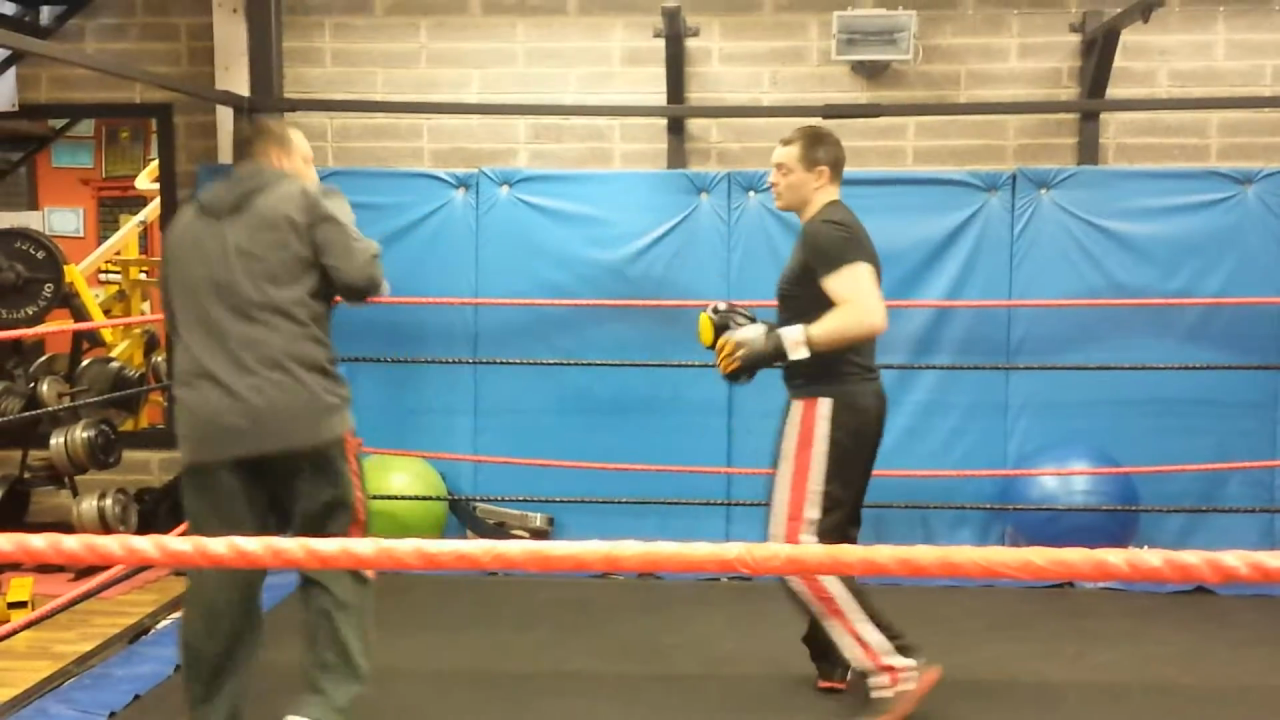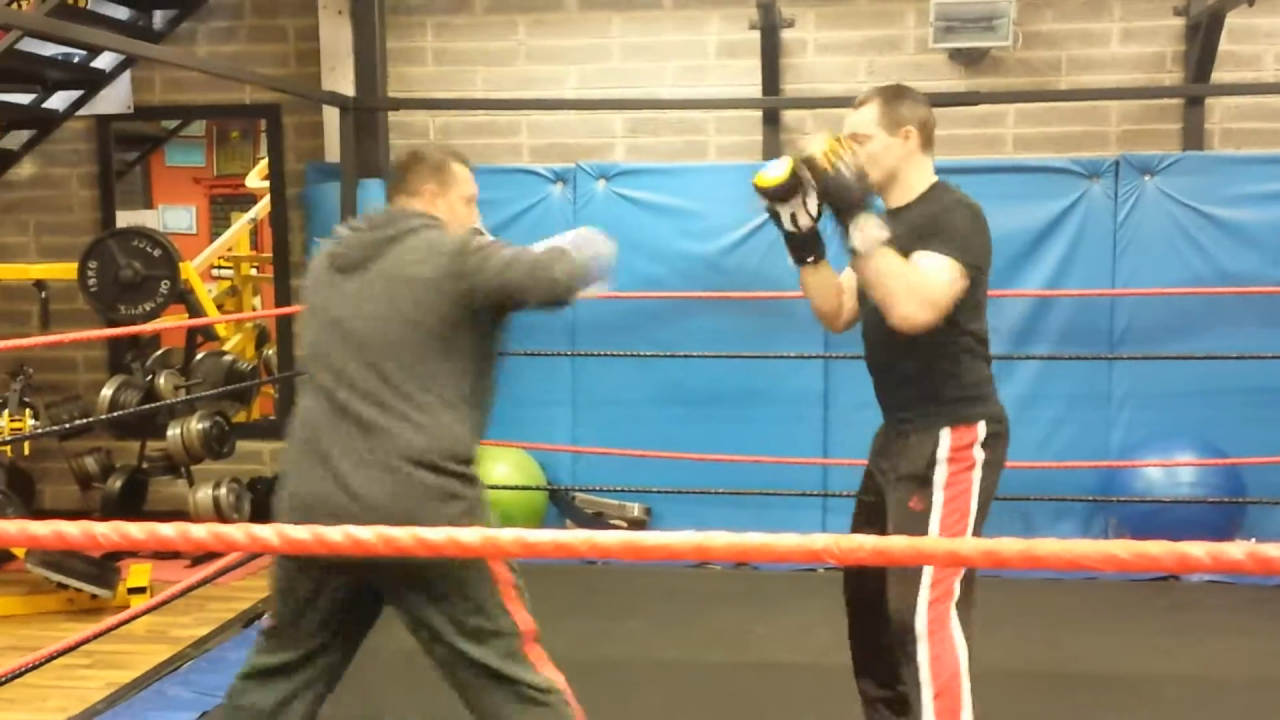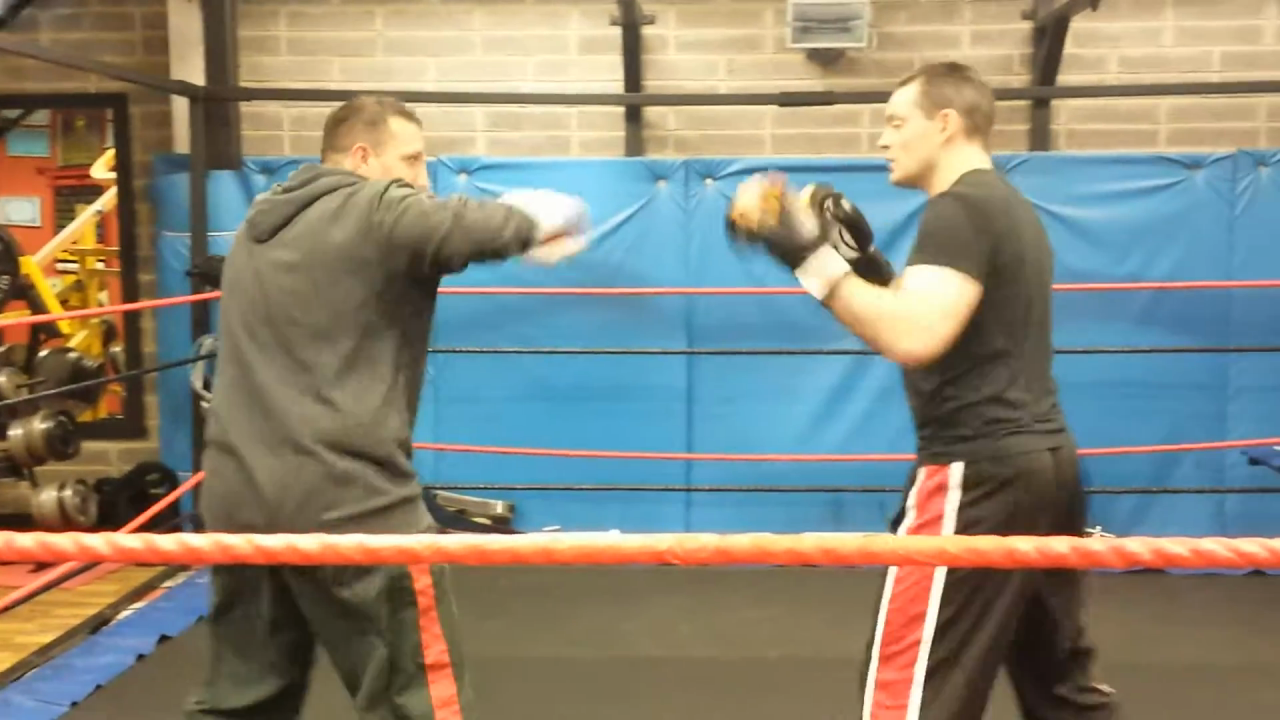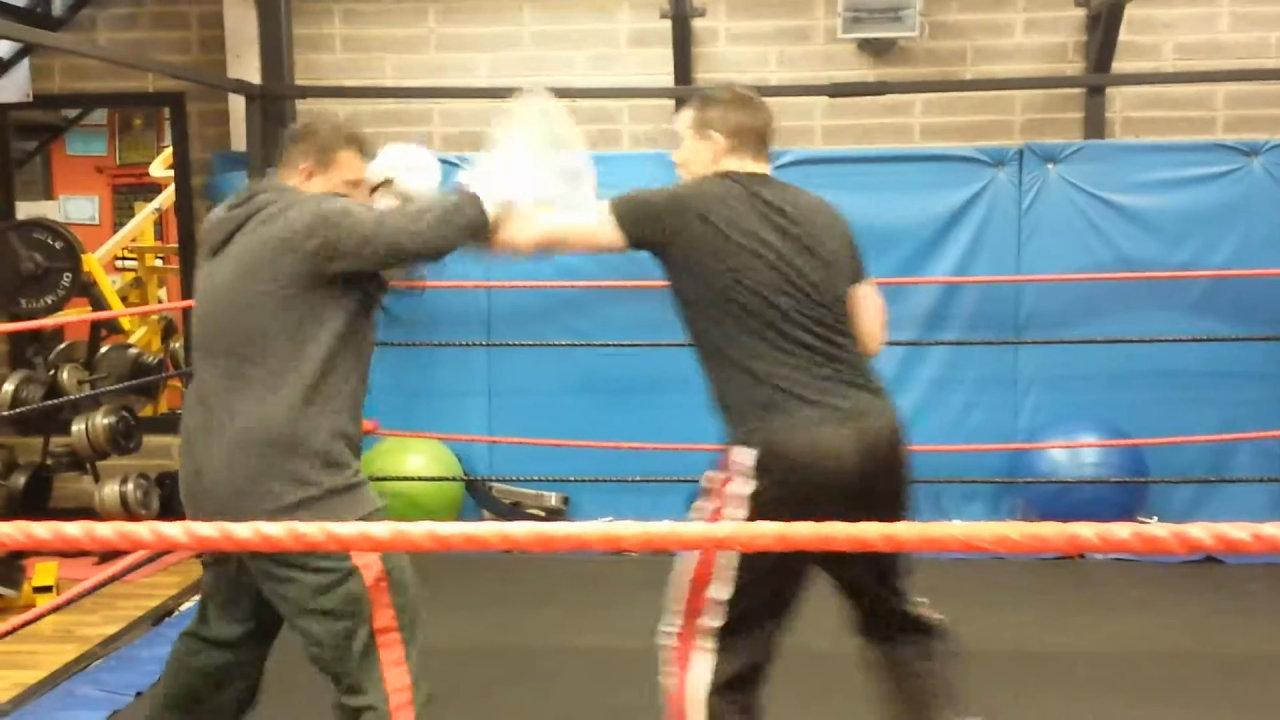
dt=1s
person 1, frame 1
left shoulder: (826, 232)
right shoulder: (837, 231)
left elbow: (867, 317)
left wrist: (780, 342)
right wrist: (753, 331)
left hip: (828, 404)
right hip: (857, 400)
left knee: (799, 543)
right knee: (832, 536)
left ankle: (895, 669)
right ankle: (833, 661)
person 1, frame 2
left shoulder: (953, 216)
right shoulder: (887, 219)
left elbow: (910, 309)
right elbow: (838, 313)
left wrist: (860, 222)
right wrist: (804, 240)
left hip: (952, 437)
right hip: (899, 435)
left knee: (923, 605)
right knee: (868, 591)
person 1, frame 3
left shoulder: (962, 209)
right shoulder: (1004, 206)
left elbow: (915, 338)
left wrist: (815, 259)
right wrist: (863, 262)
left hip: (981, 472)
right hip: (1042, 461)
person 1, frame 4
left shoulder: (681, 210)
right shoulder: (823, 218)
left elbow: (534, 230)
left hip: (782, 457)
right hip: (873, 432)
left knee: (707, 645)
right knee: (893, 614)
person 2, frame 1
left shoulder: (184, 227)
right shoulder: (306, 203)
right elbow: (363, 276)
right wrist: (321, 285)
left hip: (211, 426)
right hip: (301, 417)
left knee: (221, 584)
right knee: (337, 563)
person 2, frame 2
left shoulder: (328, 264)
right shoulder: (456, 258)
right elbow: (557, 275)
right wrist: (583, 249)
left hip: (316, 506)
right hip: (422, 510)
left knee: (281, 673)
person 2, frame 3
left shoulder: (257, 228)
right shoulder: (382, 212)
right elbow: (489, 228)
right wrist: (547, 215)
left hip: (240, 498)
right hip: (348, 502)
person 2, frame 4
left shoulder: (237, 231)
right shoulder: (314, 222)
right elbow: (419, 232)
left wrist: (390, 206)
left hip: (221, 482)
right hip: (299, 488)
left knee: (224, 633)
right knee: (377, 663)
